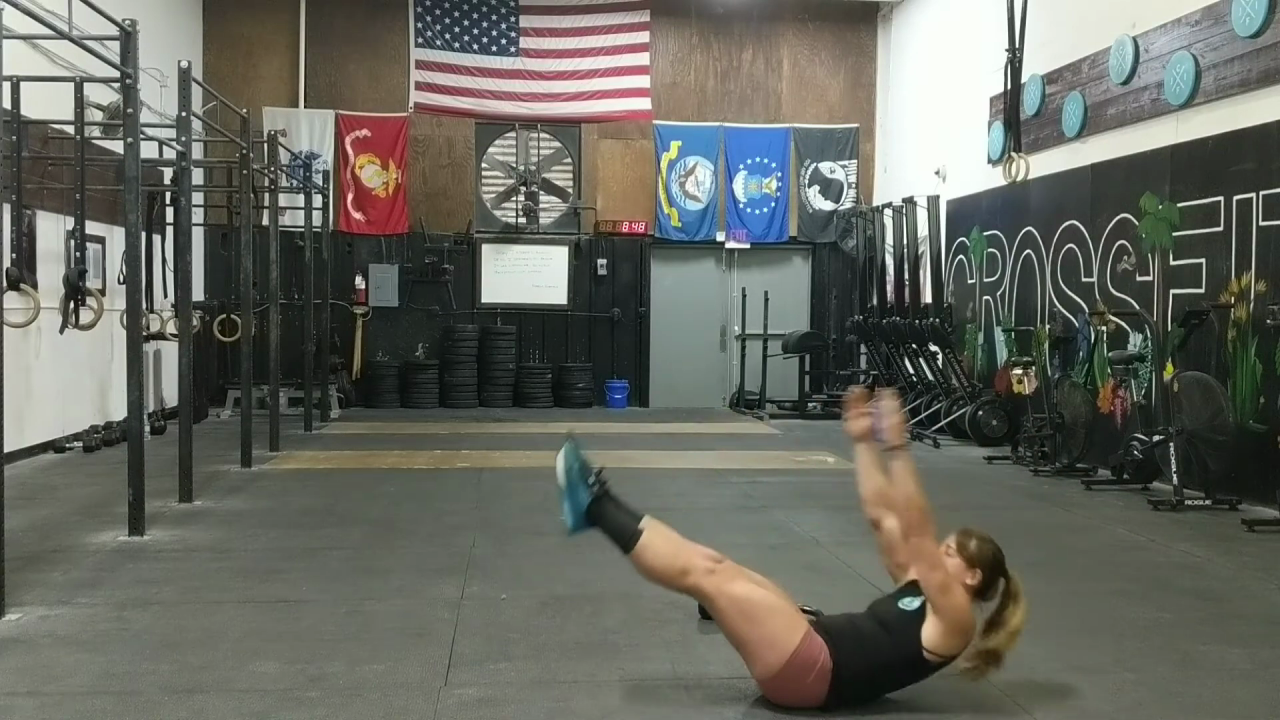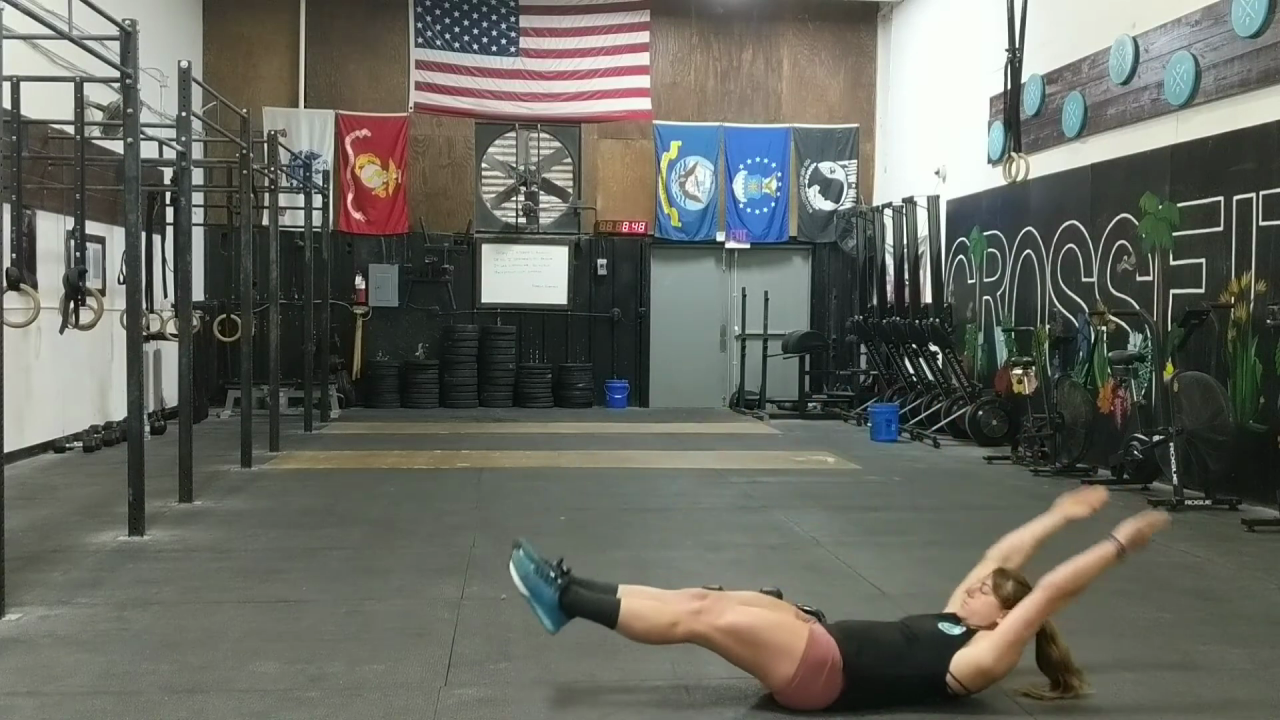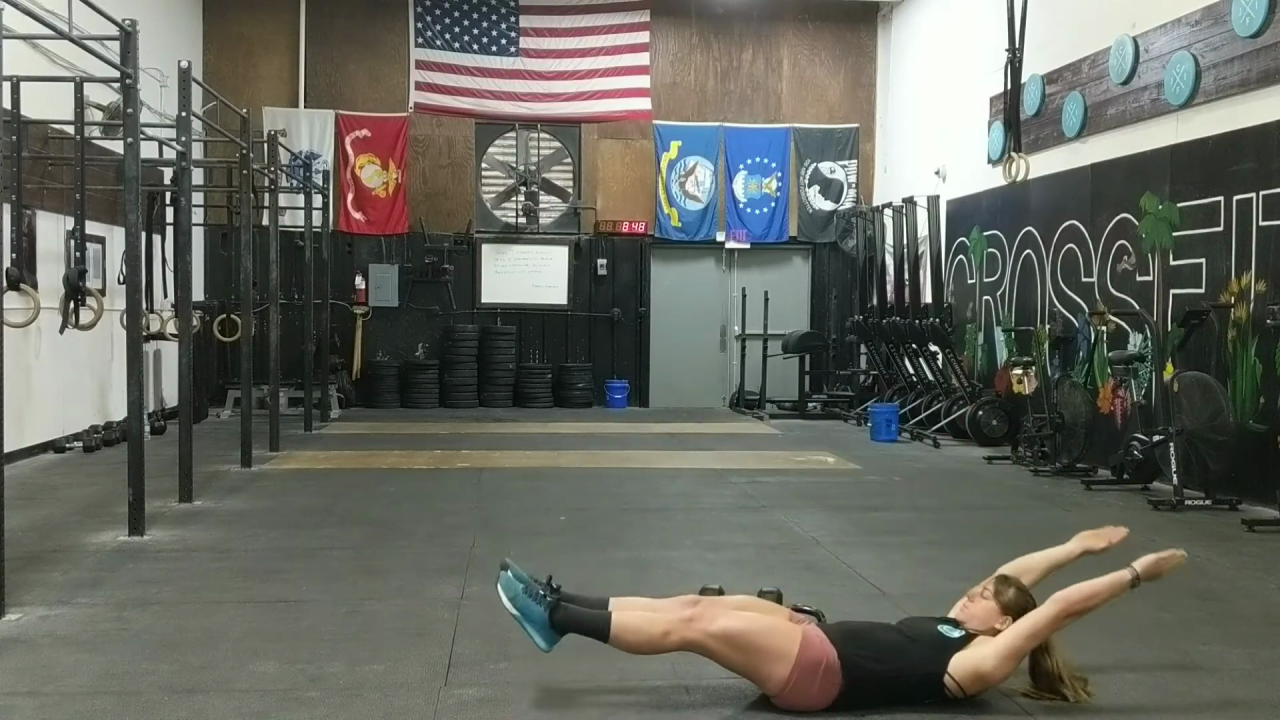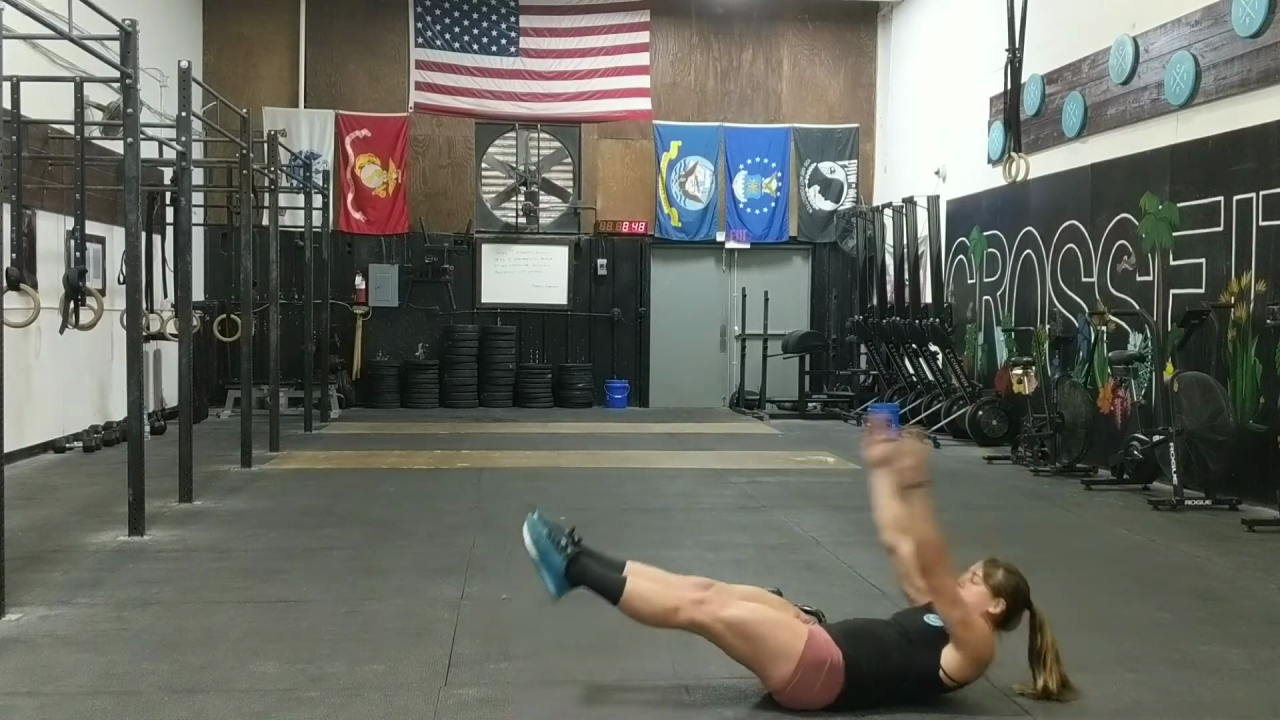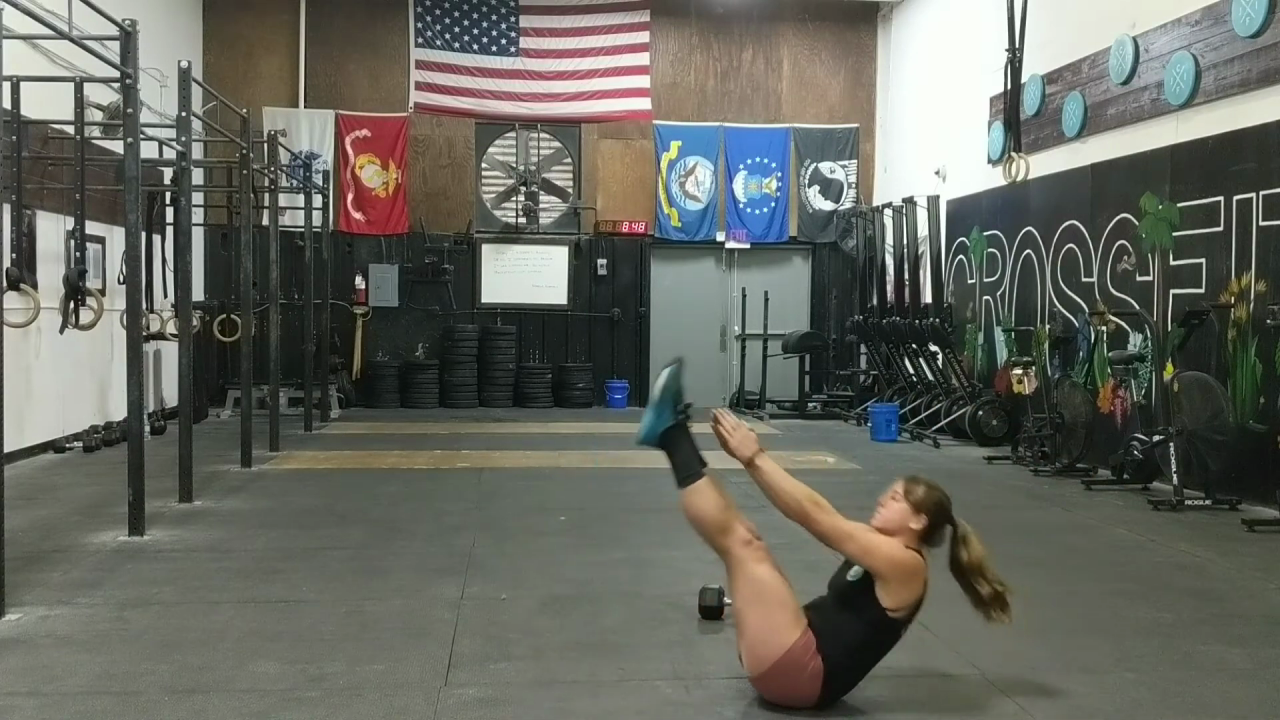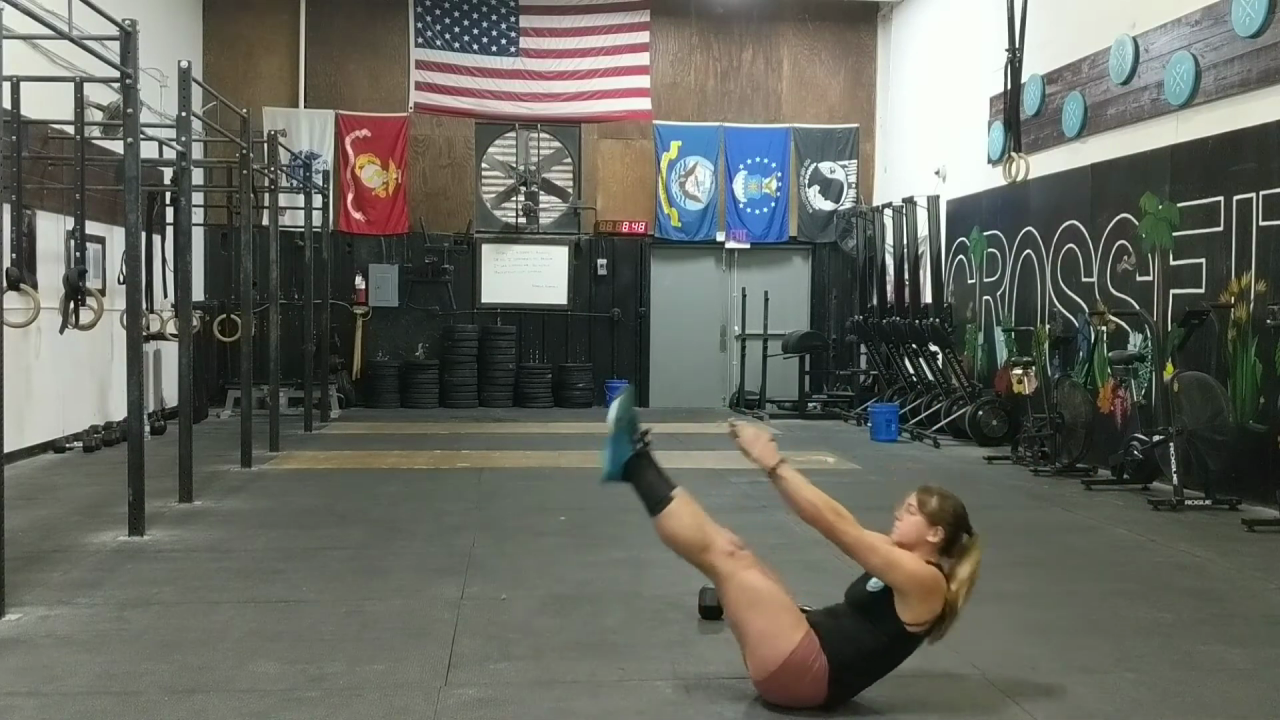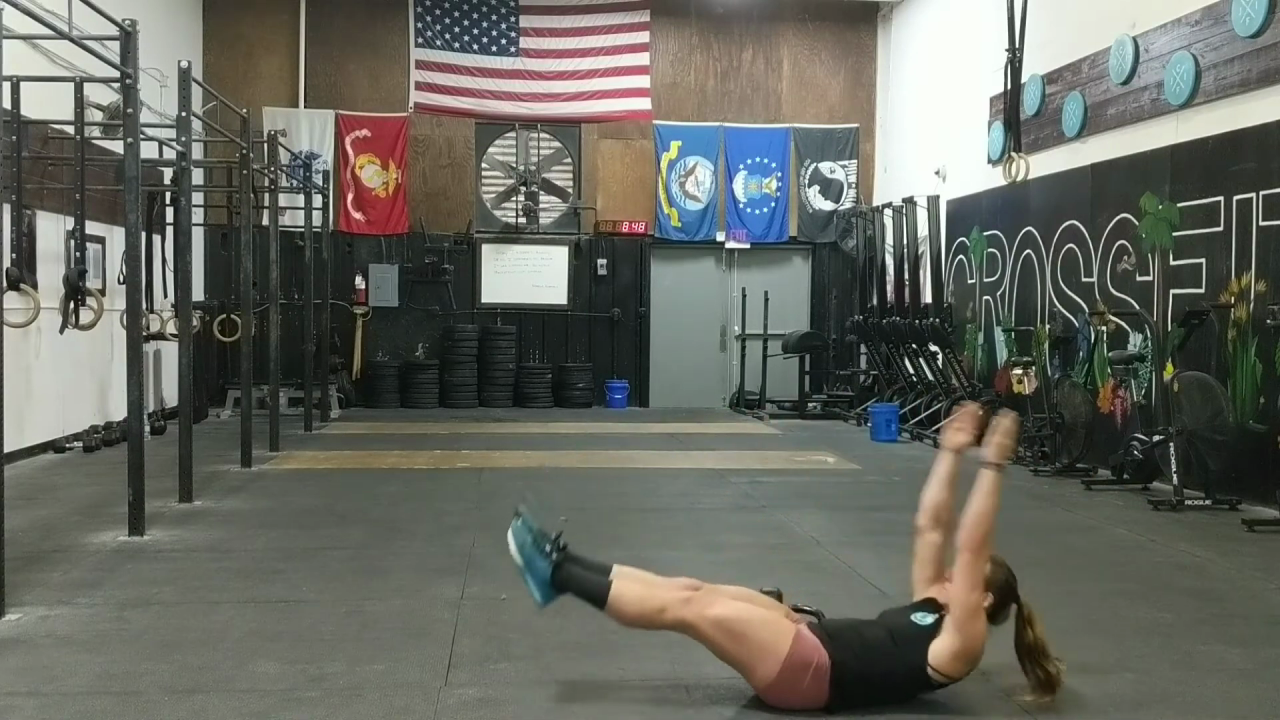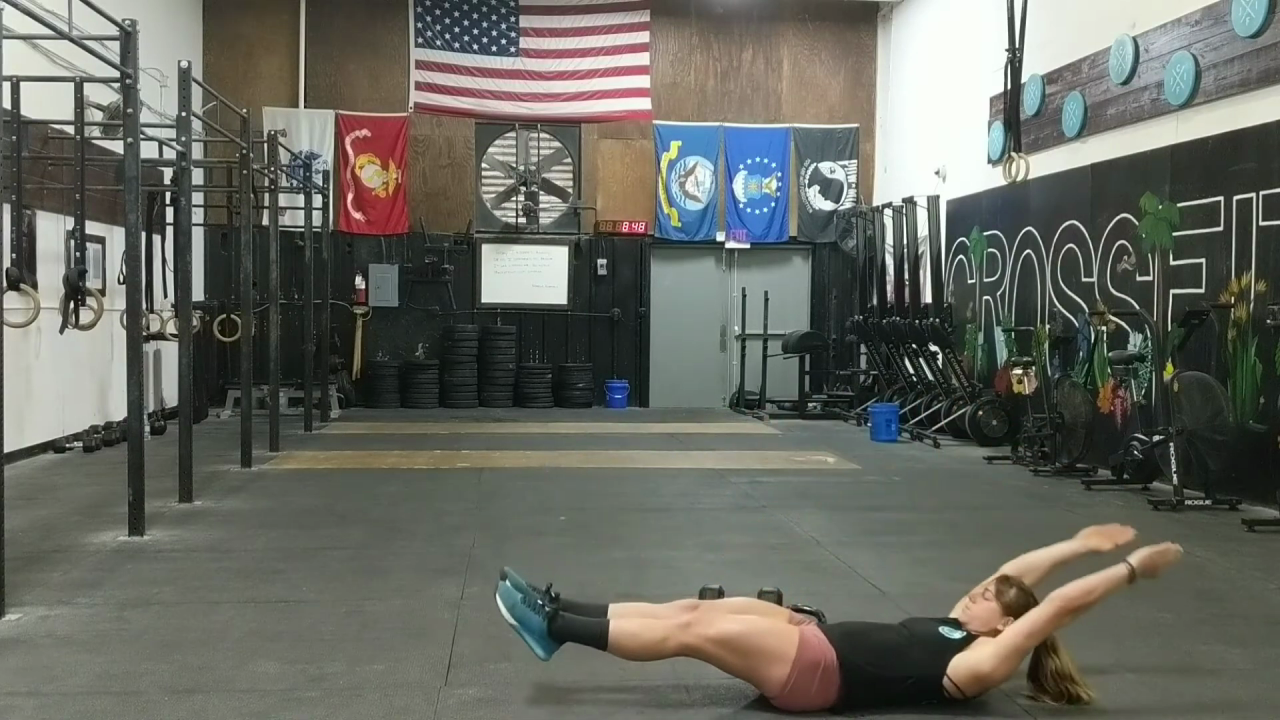
dt=0.3s
person 1, frame 1
left shoulder: (954, 616)
right shoulder: (919, 586)
left elbow: (917, 534)
right elbow: (881, 516)
left wrist: (896, 448)
right wrist: (866, 444)
left hip: (809, 674)
right hip: (808, 654)
left knee: (703, 574)
right knee: (710, 562)
left ankle: (598, 507)
right ankle: (599, 507)
person 1, frame 2
left shoulder: (982, 662)
right shoulder: (958, 628)
left elbow: (1044, 595)
right elbow: (996, 561)
left wrist: (1116, 544)
right wrist: (1058, 514)
left hip: (821, 671)
right hip: (817, 643)
left knee: (695, 616)
right knee: (701, 600)
left ankle: (569, 600)
right ankle: (570, 591)
person 1, frame 3
left shoulder: (979, 664)
right shoulder: (956, 632)
left elbow: (1052, 609)
right elbow: (1008, 575)
left wrist: (1133, 573)
right wrist: (1076, 546)
left hip: (818, 671)
right hip: (815, 638)
left knee: (691, 624)
right knee: (695, 607)
left ankle: (561, 617)
right ankle: (562, 608)
person 1, frame 4
left shoulder: (973, 647)
right shoulder: (939, 611)
left elbow: (928, 562)
right elbow: (900, 546)
left wrist: (915, 491)
right wrist: (882, 473)
left hip: (821, 674)
right hip: (817, 650)
left knee: (693, 606)
right knee: (699, 589)
left ankle: (575, 569)
right ankle: (577, 561)
person 1, frame 5
left shoulder: (901, 563)
right shoulder: (881, 550)
left elbow: (818, 516)
right elbow: (823, 518)
left wrist: (753, 458)
right wrist: (753, 458)
left hip: (798, 674)
right hip: (790, 665)
left knee: (742, 544)
right knee: (741, 540)
left ankle: (674, 433)
person 1, frame 6
left shoulder: (925, 580)
right shoulder: (902, 564)
left elbow: (838, 525)
right elbow: (835, 522)
left wrist: (773, 464)
right wrist: (773, 463)
left hip: (806, 673)
right hip: (804, 654)
left knee: (724, 555)
right knee: (726, 550)
left ankle: (634, 462)
right ankle: (633, 462)
person 1, frame 7
left shoulder: (963, 643)
right shoulder: (937, 605)
left elbow: (972, 547)
right elbow: (932, 527)
left wrist: (992, 466)
right wrist: (952, 451)
left hip: (811, 675)
right hip: (808, 644)
left knee: (683, 606)
right knee: (690, 590)
left ankle: (559, 573)
right ankle: (561, 565)
person 1, frame 8
left shoulder: (980, 665)
right shoulder: (957, 633)
left elbow: (1050, 607)
right elbow: (1013, 572)
left wrist: (1128, 569)
right wrist: (1079, 544)
left hip: (818, 671)
right hip: (814, 641)
left knee: (689, 629)
right knee: (693, 611)
left ankle: (558, 625)
right ankle: (559, 614)
